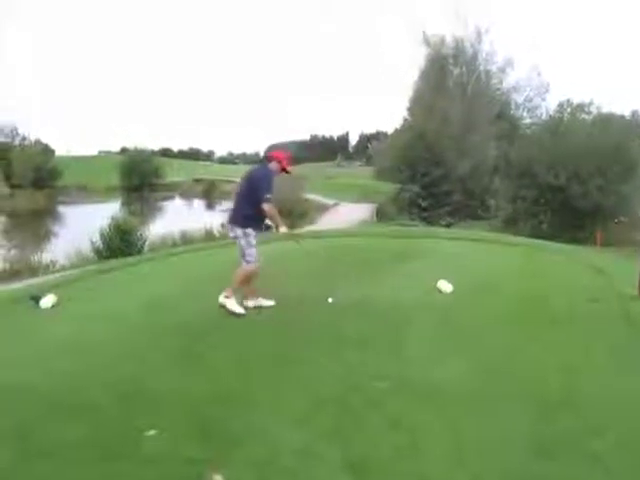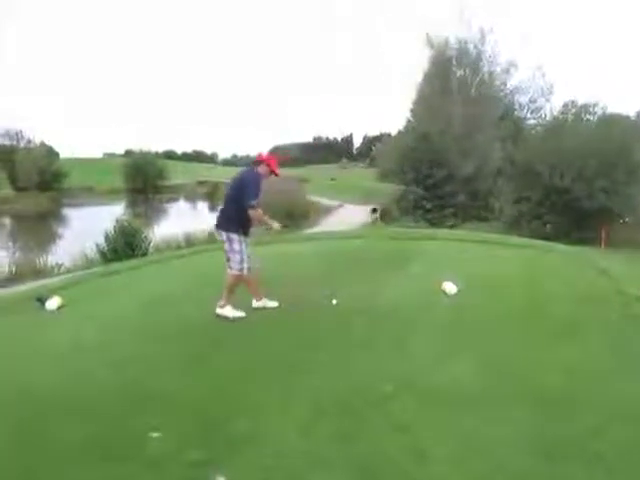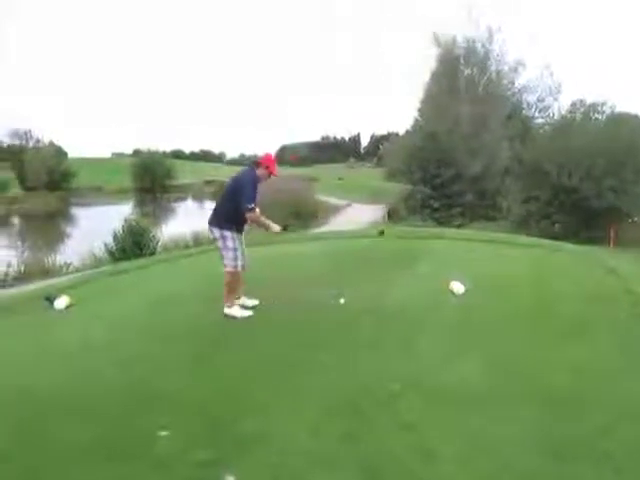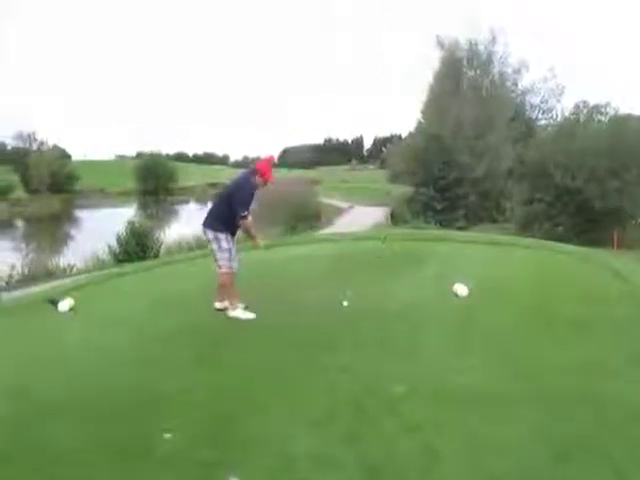
dt=0.3s
person 1, frame 1
left shoulder: (257, 172)
right shoulder: (265, 175)
right elbow: (266, 205)
left wrist: (268, 221)
right wrist: (280, 224)
left hip: (244, 223)
right hip: (244, 225)
left knee: (252, 263)
right knee: (250, 264)
left ankle: (252, 298)
right ankle: (228, 295)
person 1, frame 2
left shoulder: (248, 175)
right shoulder: (252, 179)
right elbow: (253, 211)
left wrist: (266, 221)
right wrist: (270, 223)
left hip: (236, 227)
right hip: (231, 229)
left knee: (245, 266)
right knee: (237, 269)
left ankle: (258, 299)
right ankle: (223, 305)
person 1, frame 3
left shoulder: (249, 177)
right shoulder: (248, 181)
left elbow: (251, 209)
right elbow: (250, 214)
left wrist: (265, 222)
right wrist: (269, 225)
left hip: (232, 225)
right hip: (223, 226)
left knee: (239, 263)
right knee: (233, 265)
left ankle: (236, 297)
right ankle: (230, 305)
person 1, frame 4
left shoulder: (246, 182)
right shoulder: (244, 188)
left elbow: (243, 216)
right elbow: (242, 220)
left wrist: (252, 232)
right wrist: (254, 238)
left hip: (224, 228)
right hip: (216, 228)
left knee: (228, 266)
right knee: (227, 268)
left ankle: (221, 301)
right ankle: (233, 308)
